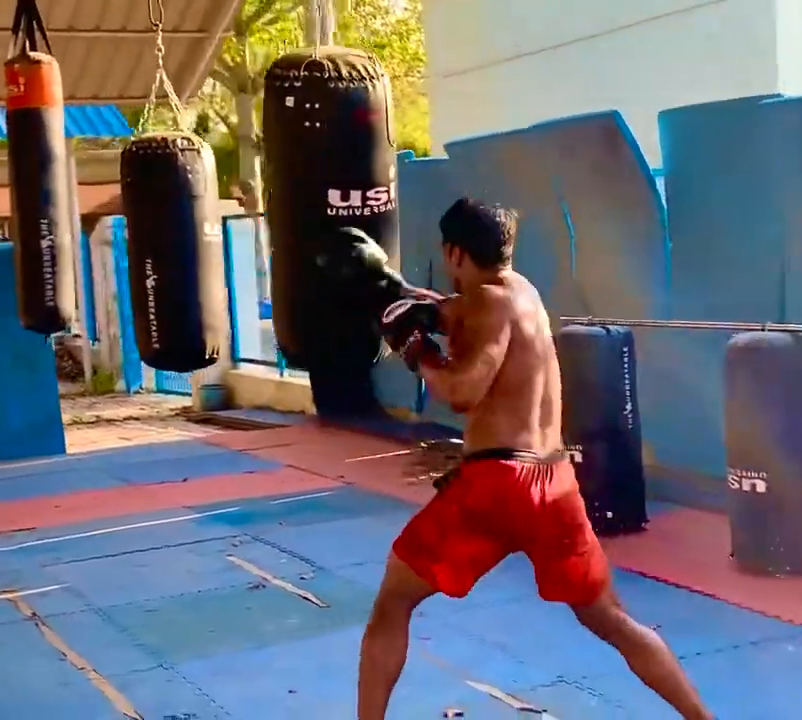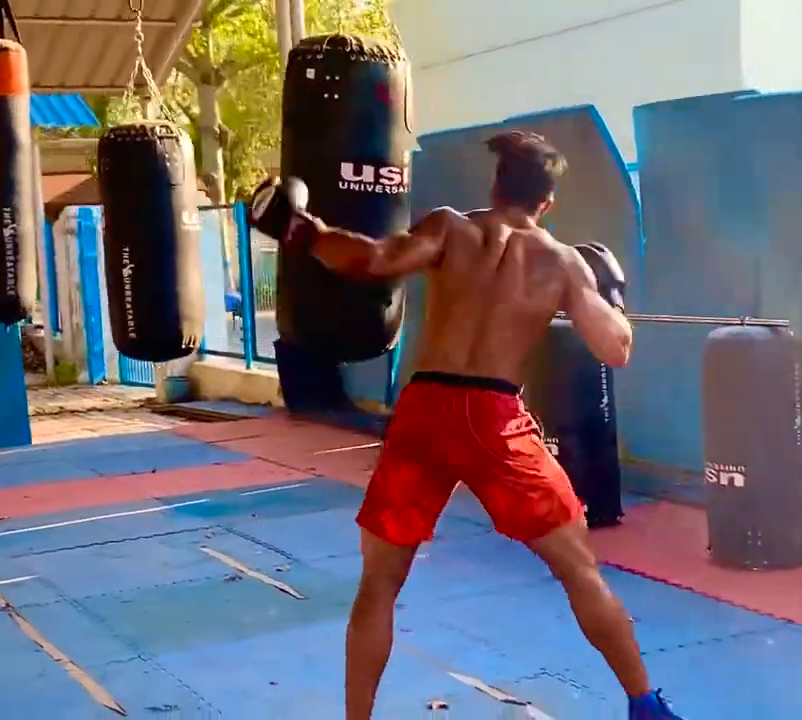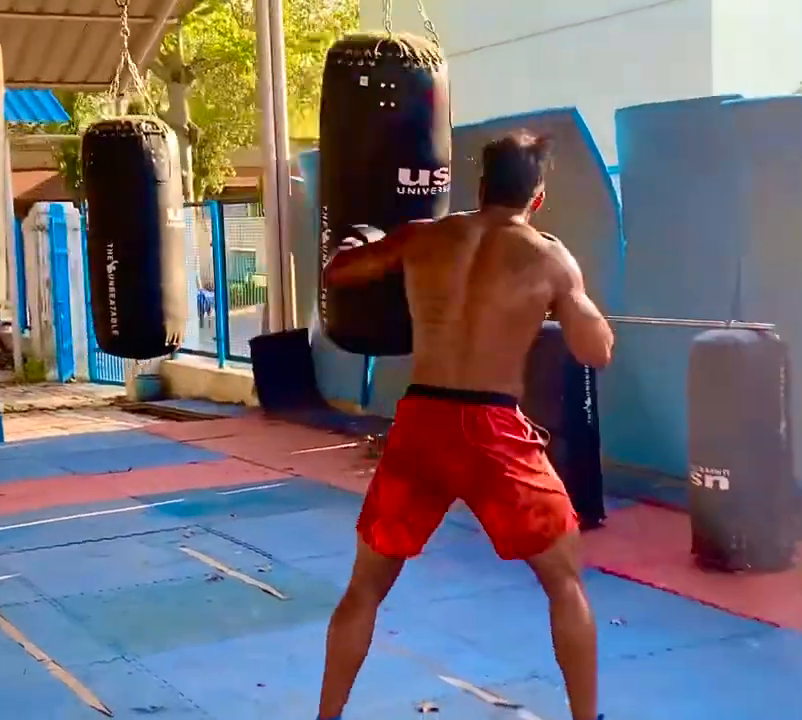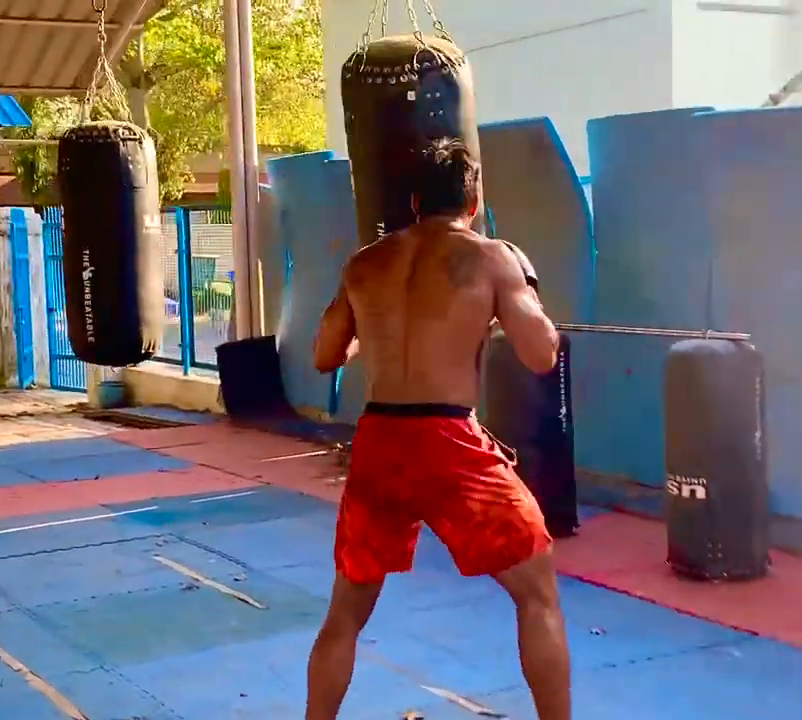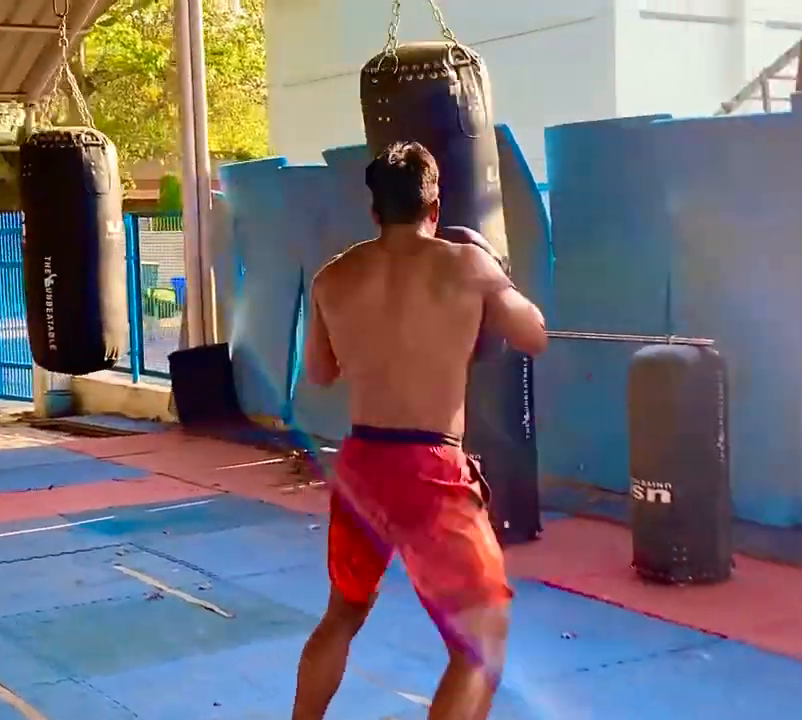
dt=0.2s
person 1, frame 1
left shoulder: (488, 303)
right shoulder: (519, 289)
left elbow: (461, 391)
left wrist: (413, 346)
left hip: (491, 486)
right hip: (555, 485)
left knee: (392, 604)
right knee: (610, 621)
person 1, frame 2
left shoulder: (450, 228)
right shoulder: (563, 261)
left elbow: (372, 262)
right elbow: (616, 351)
left wrist: (299, 227)
right wrist: (611, 289)
left hip: (428, 415)
right hip: (499, 424)
left knee: (378, 584)
right knee: (578, 568)
person 1, frame 3
left shoulder: (422, 238)
right shoulder: (549, 257)
left elbow: (335, 274)
right elbow: (597, 352)
left wrist: (354, 243)
right wrist: (568, 282)
left hip: (419, 425)
right hip: (495, 433)
left knee: (365, 587)
right knee: (564, 582)
person 1, frame 4
left shoulder: (363, 265)
right shoulder: (491, 257)
left elbow: (324, 359)
right elbow: (541, 357)
right wrist: (523, 281)
left hip: (376, 444)
right hip: (450, 447)
left knee: (346, 614)
right knee: (538, 596)
person 1, frame 5
left shoulder: (332, 278)
right shoulder: (468, 264)
right elbow: (534, 340)
left hip: (358, 467)
right hip: (428, 475)
left knee: (343, 616)
right knee: (480, 648)
